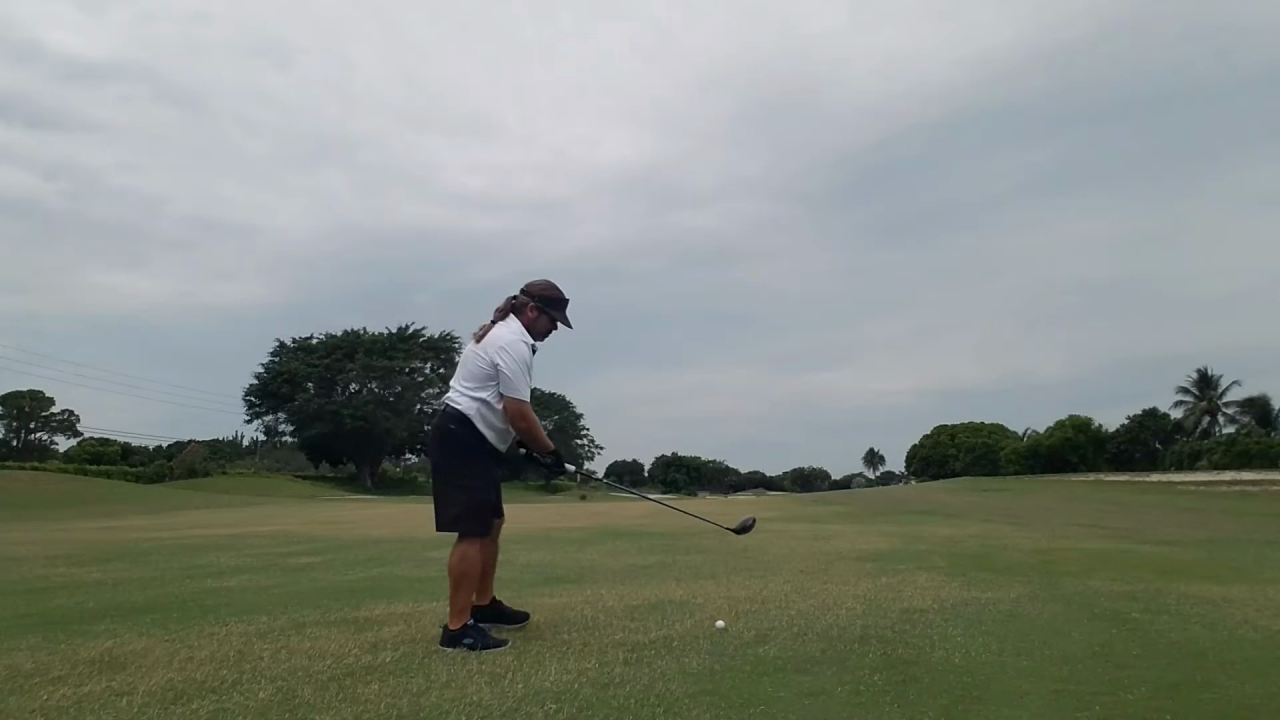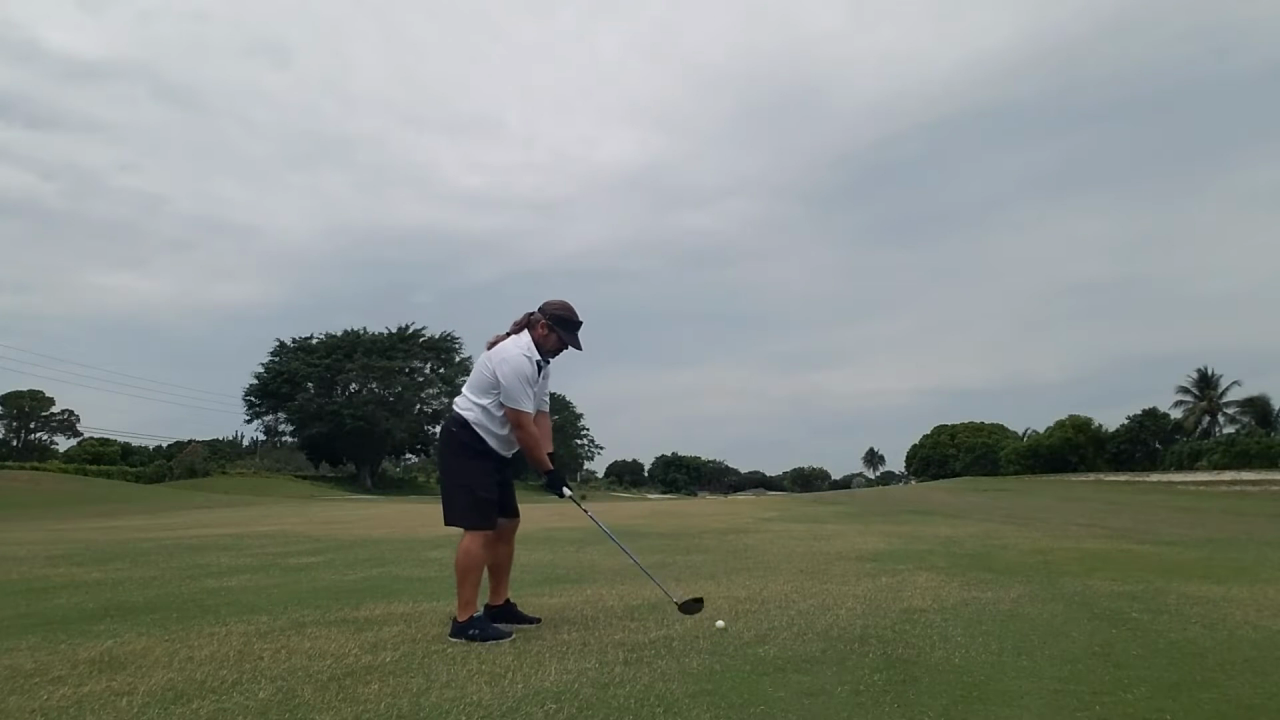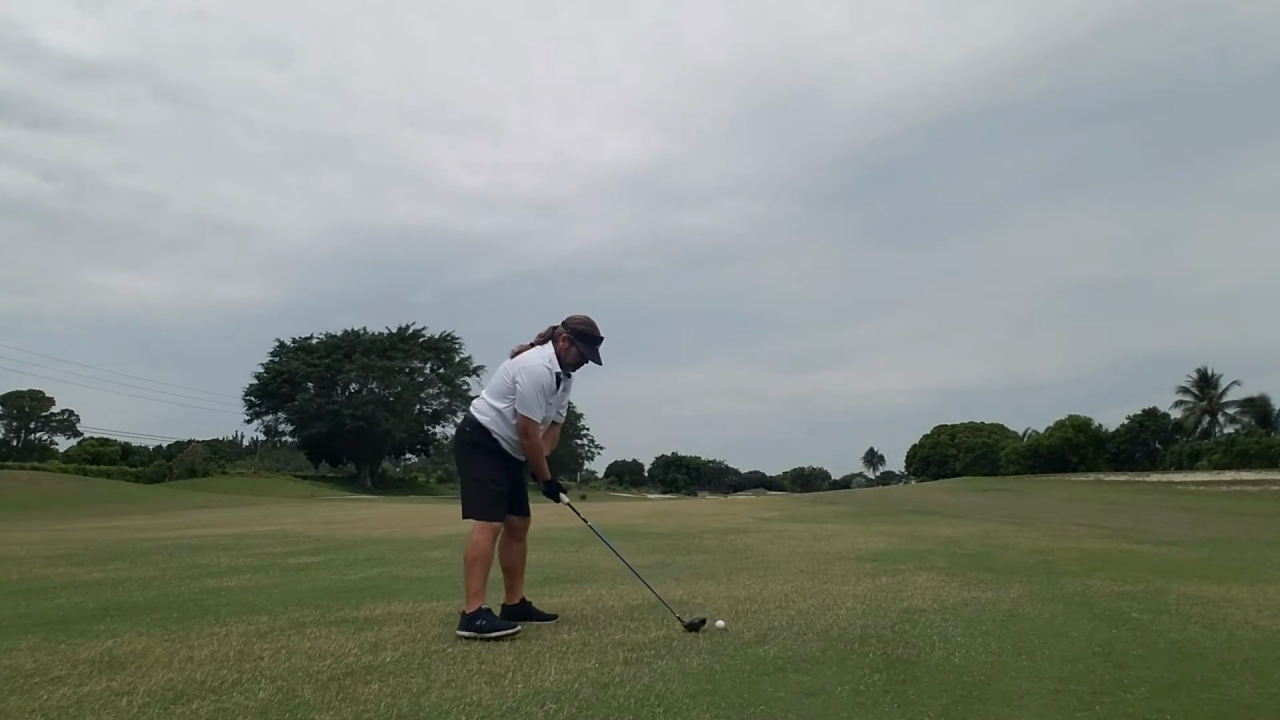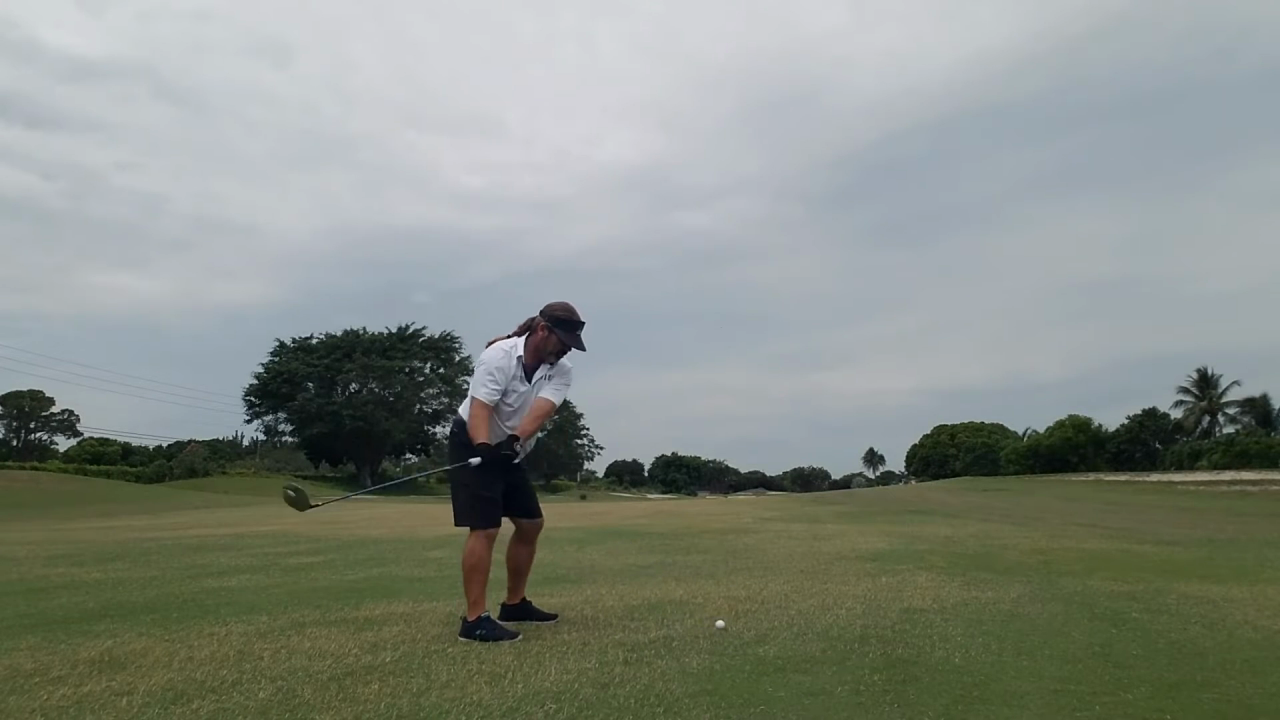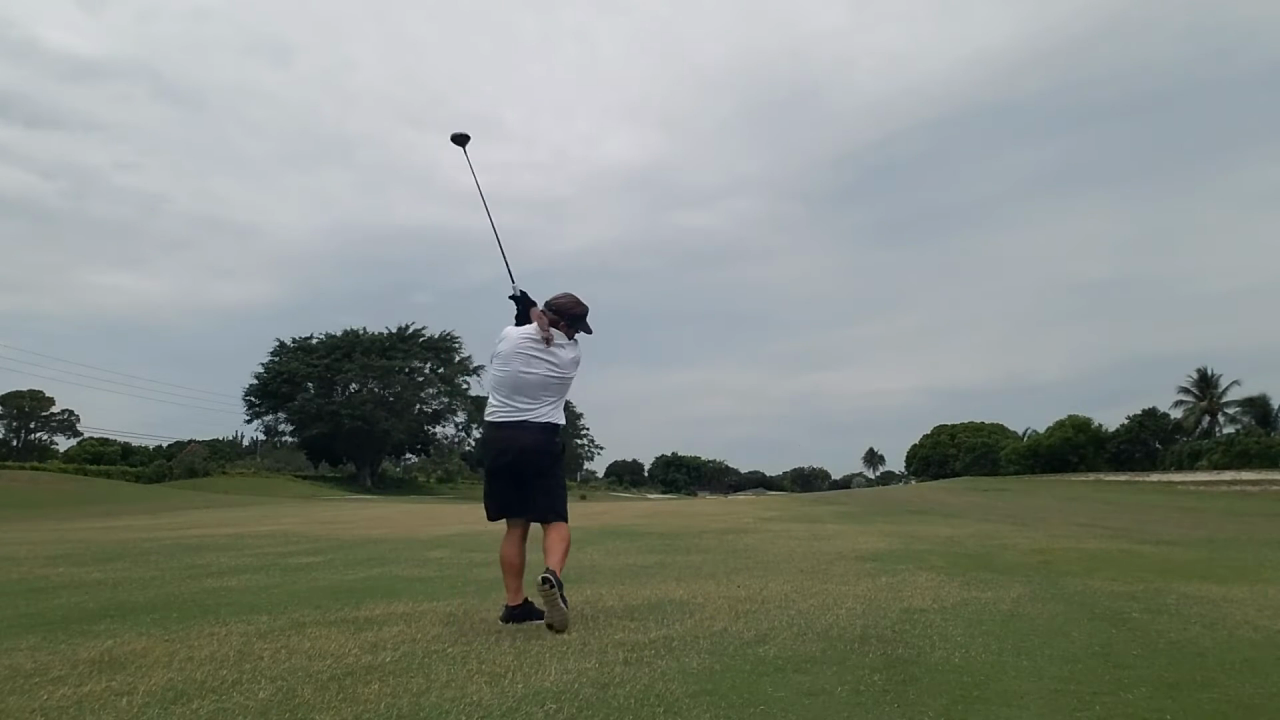
dt=1s
person 1, frame 1
left shoulder: (502, 335)
right shoulder: (514, 344)
left elbow: (507, 410)
right elbow: (519, 414)
left wrist: (532, 445)
right wrist: (549, 451)
left hip: (469, 442)
right hip: (463, 443)
left knee: (490, 526)
right knee: (472, 533)
left ankle: (484, 604)
right ankle: (457, 628)
person 1, frame 2
left shoulder: (539, 360)
right shoulder: (516, 357)
left elbow: (540, 417)
right elbow: (522, 427)
left wrist: (549, 460)
right wrist: (547, 471)
left hip: (493, 449)
right hip: (468, 444)
left knee: (505, 526)
right knee: (480, 529)
left ankle: (498, 606)
right ankle: (465, 620)
person 1, frame 3
left shoulder: (564, 374)
right shoulder: (536, 367)
left elbow: (552, 426)
right elbow: (528, 433)
left wrist: (541, 469)
right wrist: (545, 478)
left hip: (506, 451)
right hip: (480, 444)
left knee: (517, 524)
right knee: (488, 523)
left ankle: (514, 603)
right ankle: (474, 613)
person 1, frame 4
left shoulder: (561, 371)
right shoulder: (500, 355)
left elbow: (541, 409)
right elbow: (479, 408)
left wrist: (514, 441)
right wrist: (484, 446)
left hip: (510, 455)
right hip: (473, 448)
left knee: (530, 524)
right knee: (484, 529)
left ankle: (514, 603)
right ankle: (475, 619)
person 1, frame 5
left shoulder: (509, 337)
right shoulder: (570, 354)
left wrist: (526, 314)
right wrist: (531, 309)
left hip: (498, 438)
right hip: (541, 440)
left knee: (515, 524)
right knee: (555, 520)
left ankle: (515, 603)
right ankle: (552, 575)
